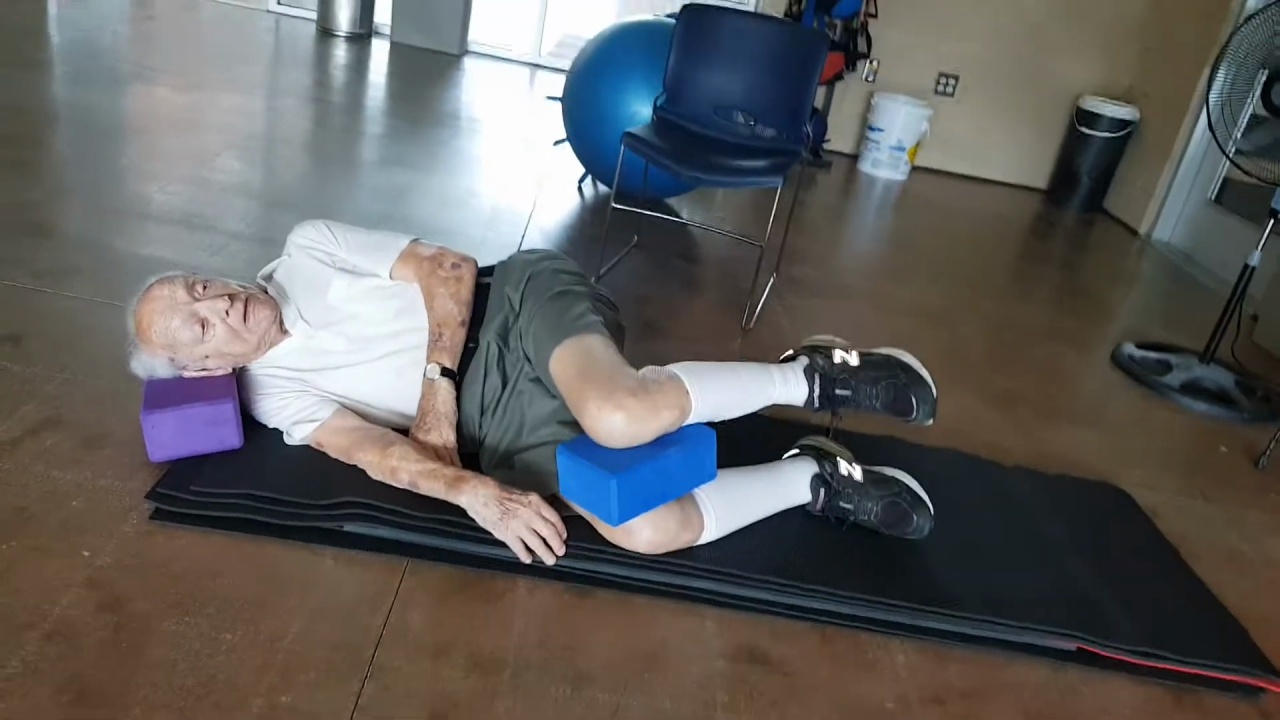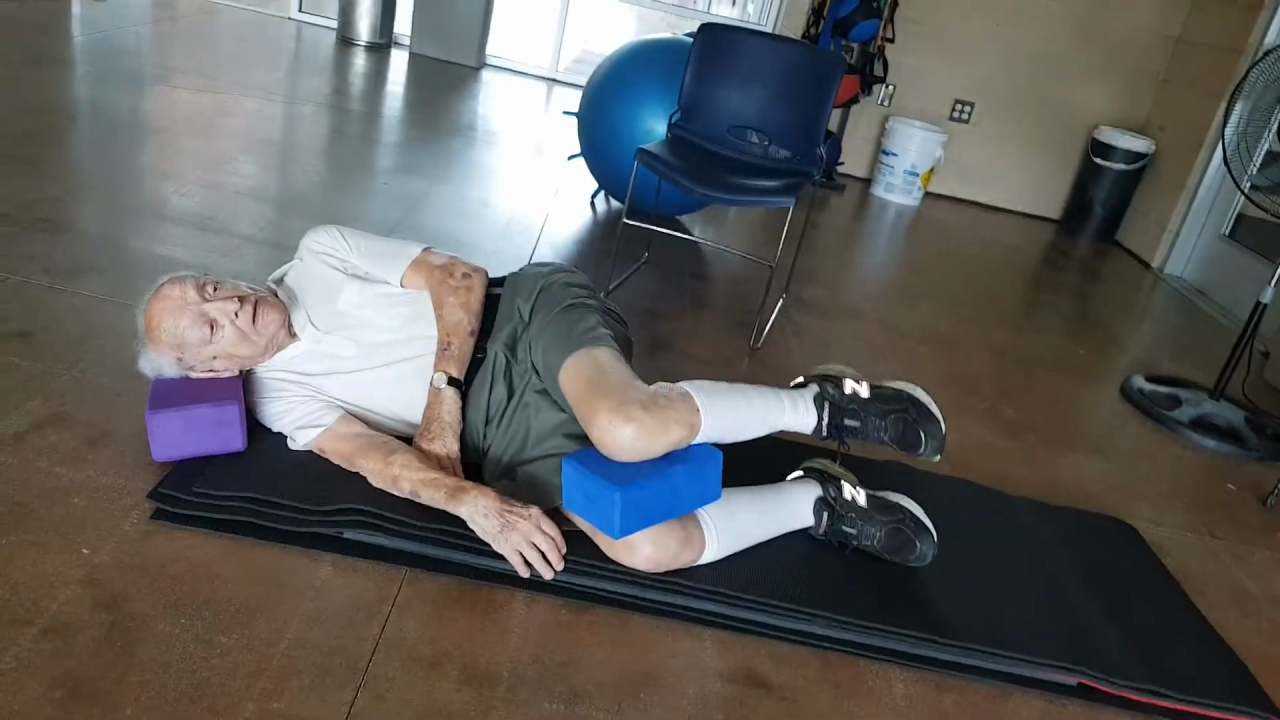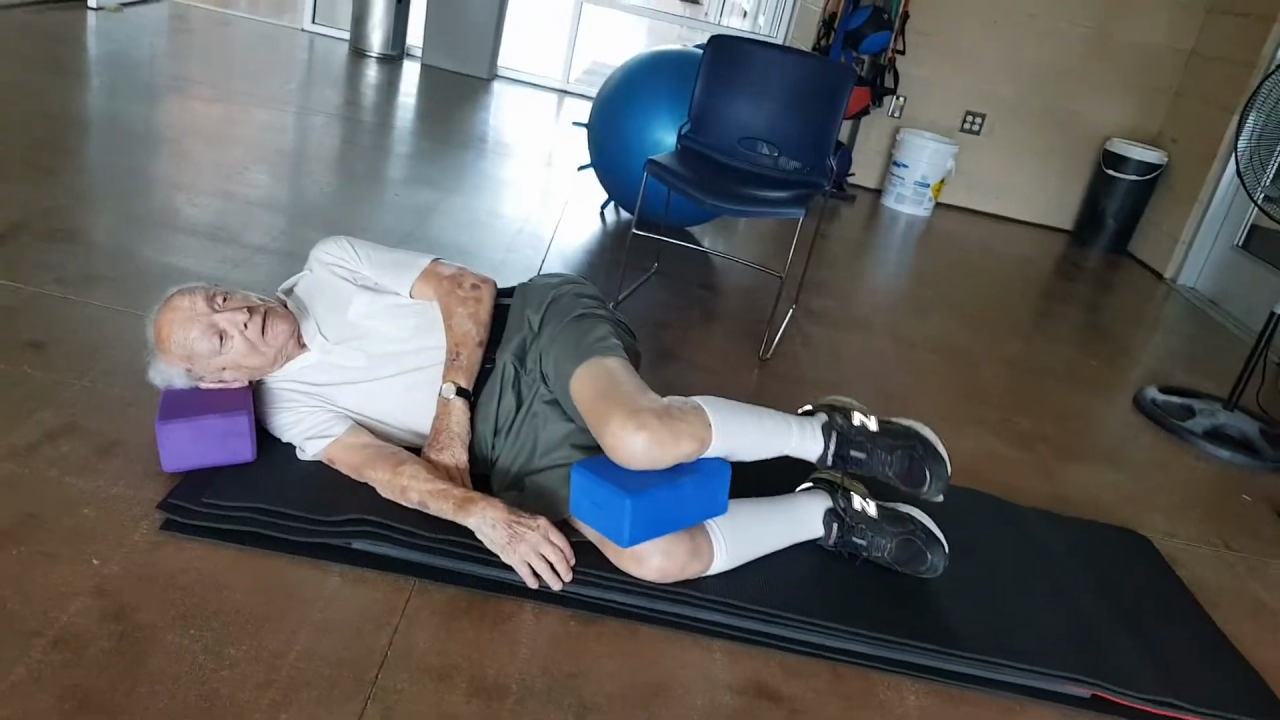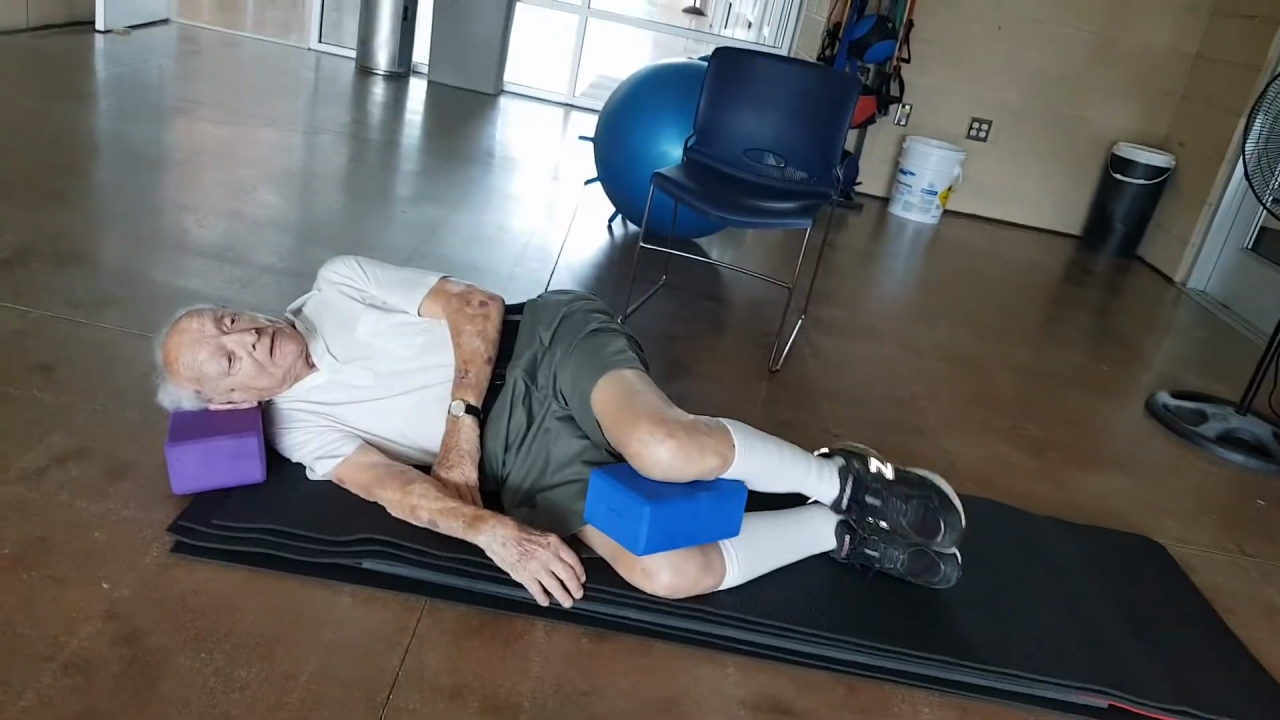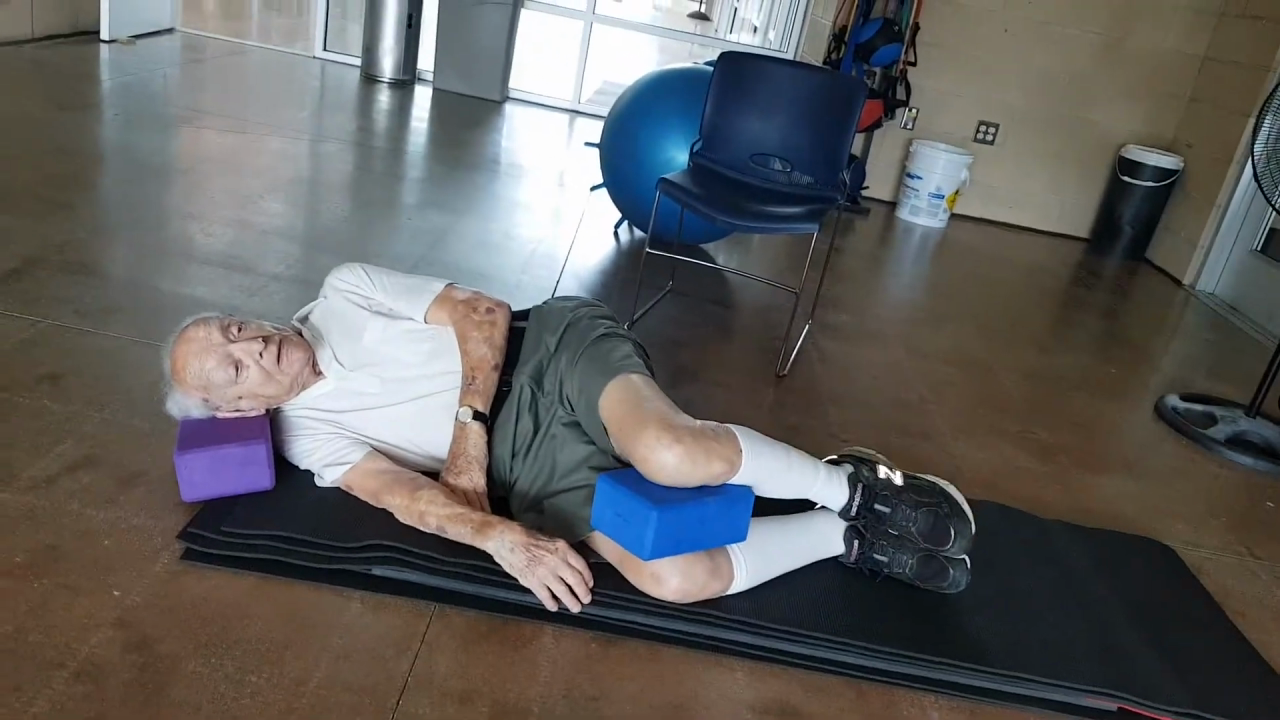
dt=0.2s
person 1, frame 1
left shoulder: (308, 248)
right shoulder: (274, 398)
left elbow: (450, 269)
right elbow: (377, 452)
left wrist: (435, 380)
right wrist: (474, 494)
right hip: (497, 421)
left knee: (618, 415)
right knee: (647, 530)
left ankle: (811, 378)
right ankle: (815, 479)
person 1, frame 2
left shoulder: (319, 253)
right shoulder: (280, 401)
left elbow: (460, 279)
right elbow: (379, 460)
left wrist: (441, 390)
right wrist: (475, 504)
right hip: (502, 433)
left knee: (628, 429)
right knee: (649, 549)
left ankle: (819, 407)
right ankle: (820, 504)
person 1, frame 3
left shoulder: (330, 263)
right shoulder: (289, 410)
left elbow: (469, 290)
right elbow: (387, 469)
left wrist: (450, 400)
right wrist: (482, 514)
right hip: (511, 441)
left knee: (638, 437)
right knee: (658, 559)
left ankle: (825, 438)
right ankle: (830, 515)
person 1, frame 4
left shoulder: (339, 281)
right shoulder: (299, 429)
left elbow: (477, 307)
right elbow: (395, 486)
left wrist: (460, 418)
right wrist: (492, 530)
right hip: (524, 457)
left knee: (663, 446)
right knee: (667, 573)
left ankle: (840, 478)
right ankle: (841, 533)
person 1, frame 5
left shoulder: (344, 290)
right shoulder: (305, 436)
left elbow: (483, 314)
right elbow: (404, 495)
left wrist: (468, 424)
right wrist: (500, 538)
right hip: (530, 464)
left knee: (669, 453)
right knee: (675, 578)
left ankle: (851, 487)
right ankle: (851, 538)
